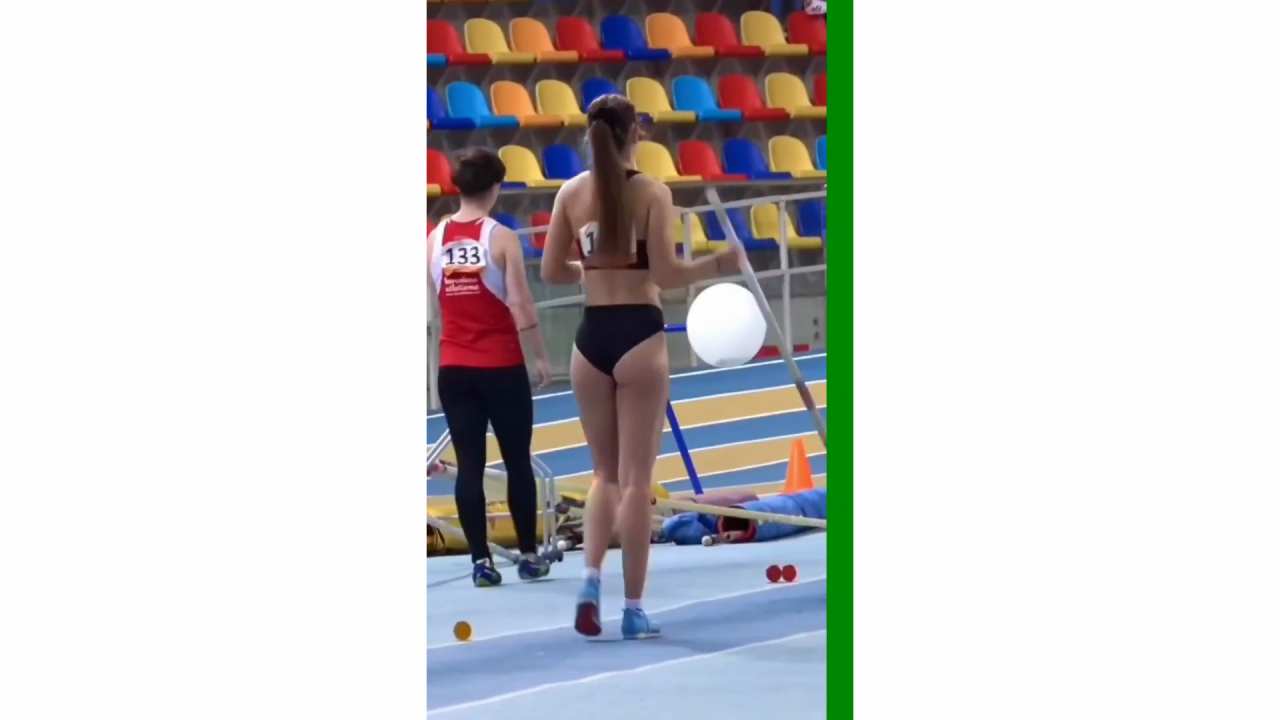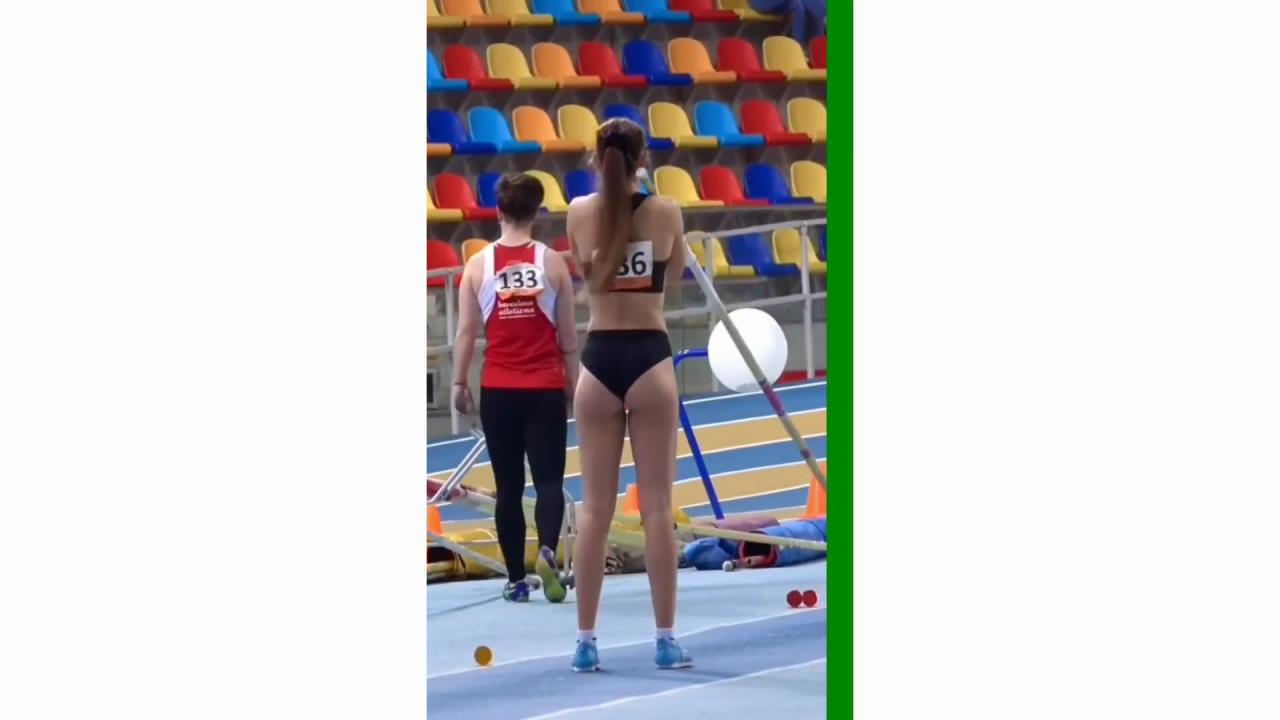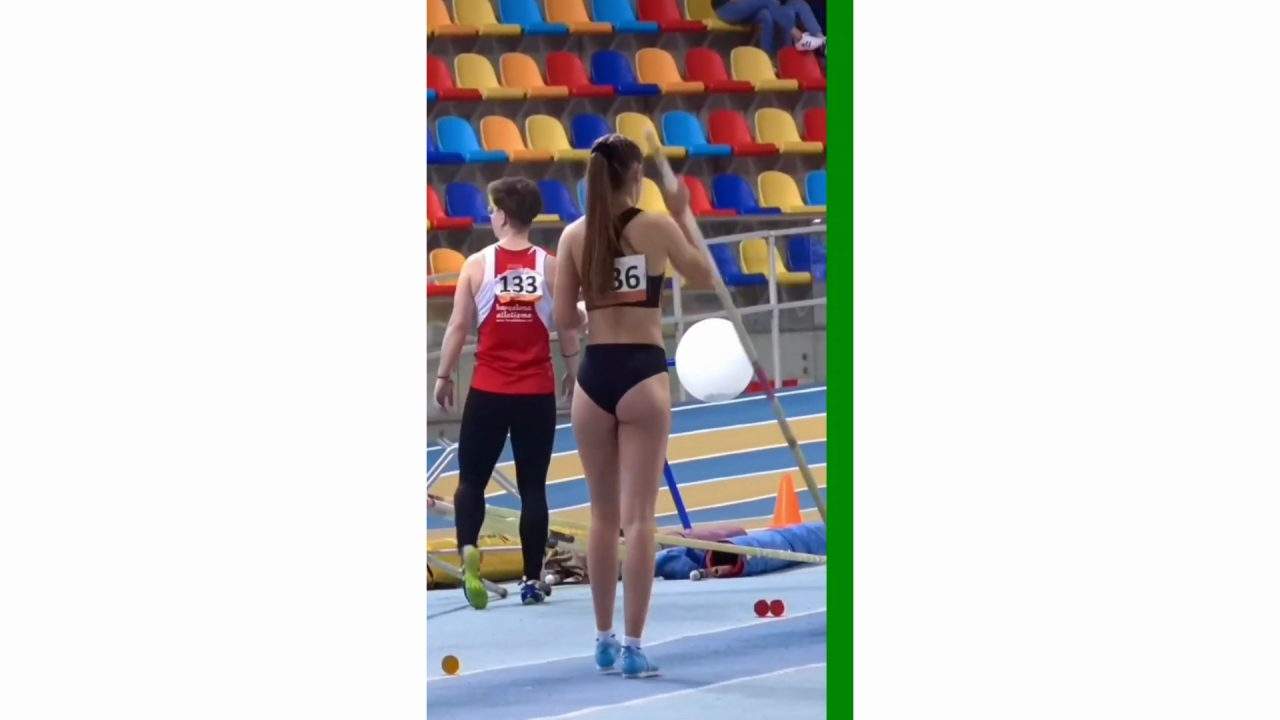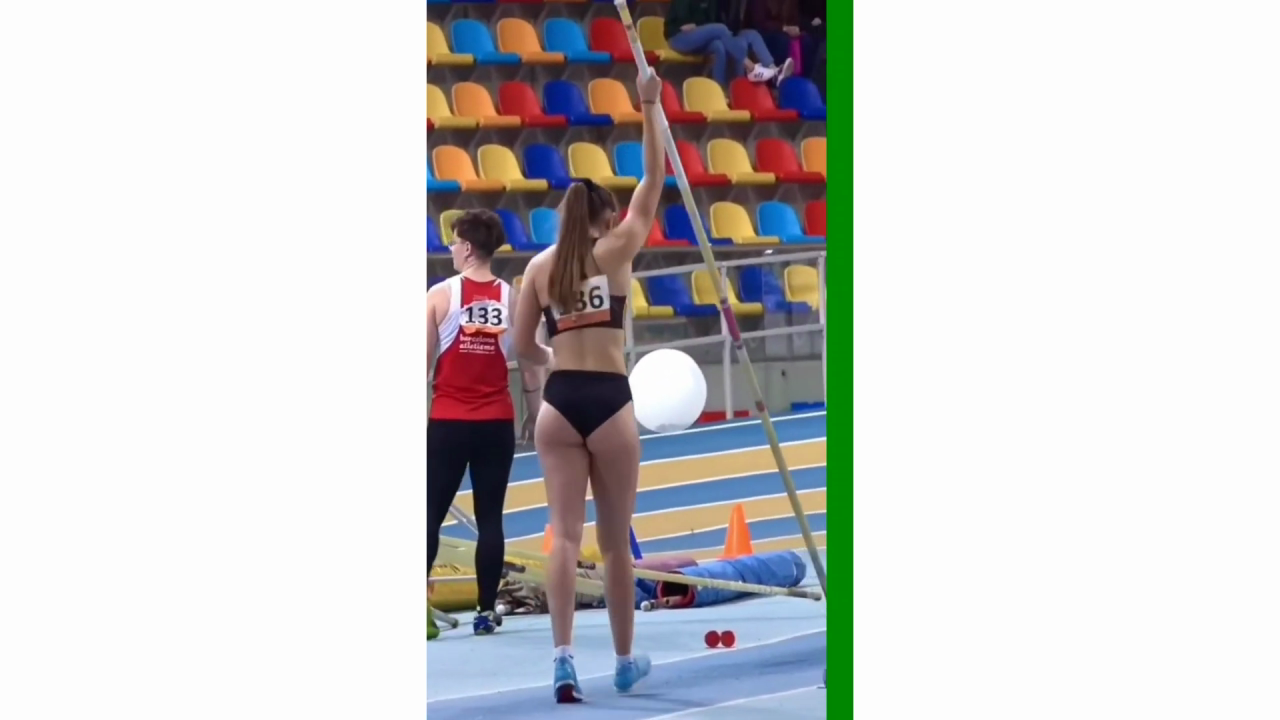
dt=1s
person 1, frame 1
left shoulder: (571, 192)
right shoulder: (653, 192)
left elbow: (552, 270)
right elbow: (666, 274)
right wrist: (717, 264)
left hip: (592, 337)
right hip: (639, 336)
left knee: (606, 476)
right knee: (635, 480)
left ankle: (592, 578)
right ankle: (632, 608)
person 1, frame 2
left shoulder: (580, 211)
right shoulder: (666, 211)
left hip: (599, 361)
right hip: (650, 360)
left knee: (595, 507)
right knee: (657, 506)
left ankle: (586, 640)
right ankle: (666, 639)
person 1, frame 3
left shoulder: (573, 235)
right shoulder: (657, 226)
left elbow: (562, 319)
right elbow: (705, 276)
right wrist: (683, 215)
left hip: (594, 376)
right hip: (643, 374)
left knee: (603, 514)
right knee: (638, 516)
left ankle: (605, 640)
right ankle: (632, 645)
person 1, frame 4
left shoulder: (539, 264)
right shoulder: (618, 249)
left elbow: (522, 346)
right elbow: (654, 180)
right wrist: (650, 105)
left hip: (559, 405)
right hip: (610, 403)
left knee: (565, 535)
right knee: (614, 541)
left ankle: (563, 658)
right ankle: (625, 661)
person 2, frame 1
left shoulder: (436, 238)
right shoulder: (501, 238)
right elbow: (520, 305)
right wrist: (541, 357)
left hip: (453, 368)
right hip: (501, 366)
left knee: (469, 465)
right knee: (517, 461)
left ankle: (481, 559)
right ankle: (528, 554)
person 2, frame 2
left shoulder: (478, 264)
right shoulder: (553, 262)
left elbow: (466, 331)
right elbow: (569, 330)
left wrist: (460, 383)
right wrist: (571, 379)
left hip: (498, 390)
right hip: (545, 390)
left knee: (508, 487)
right knee: (548, 481)
left ankle: (515, 580)
right ankle: (547, 550)
person 2, frame 3
left shoulder: (477, 264)
right shoulder: (551, 266)
left elbow: (458, 326)
right elbow: (568, 331)
left wrist: (443, 376)
right wrist: (574, 374)
left hip: (488, 390)
right hip: (537, 392)
left knee: (472, 480)
right knee: (533, 488)
left ankle: (468, 549)
right ankle: (533, 580)
person 2, frame 4
left shoulder: (441, 295)
right shoulder: (512, 299)
left elbow: (423, 359)
right elbow: (529, 365)
right wrist: (536, 410)
left hip: (449, 421)
right hip: (497, 423)
left knee: (432, 513)
right knee: (490, 518)
right ankle: (487, 610)
